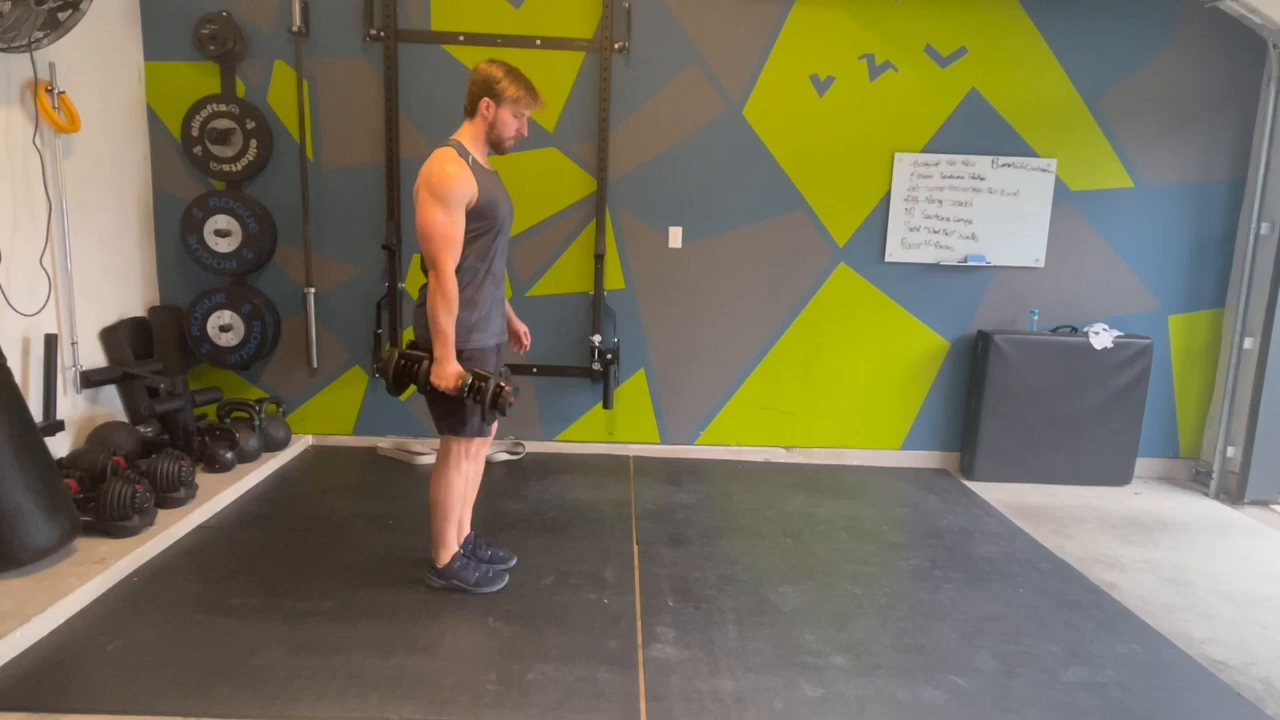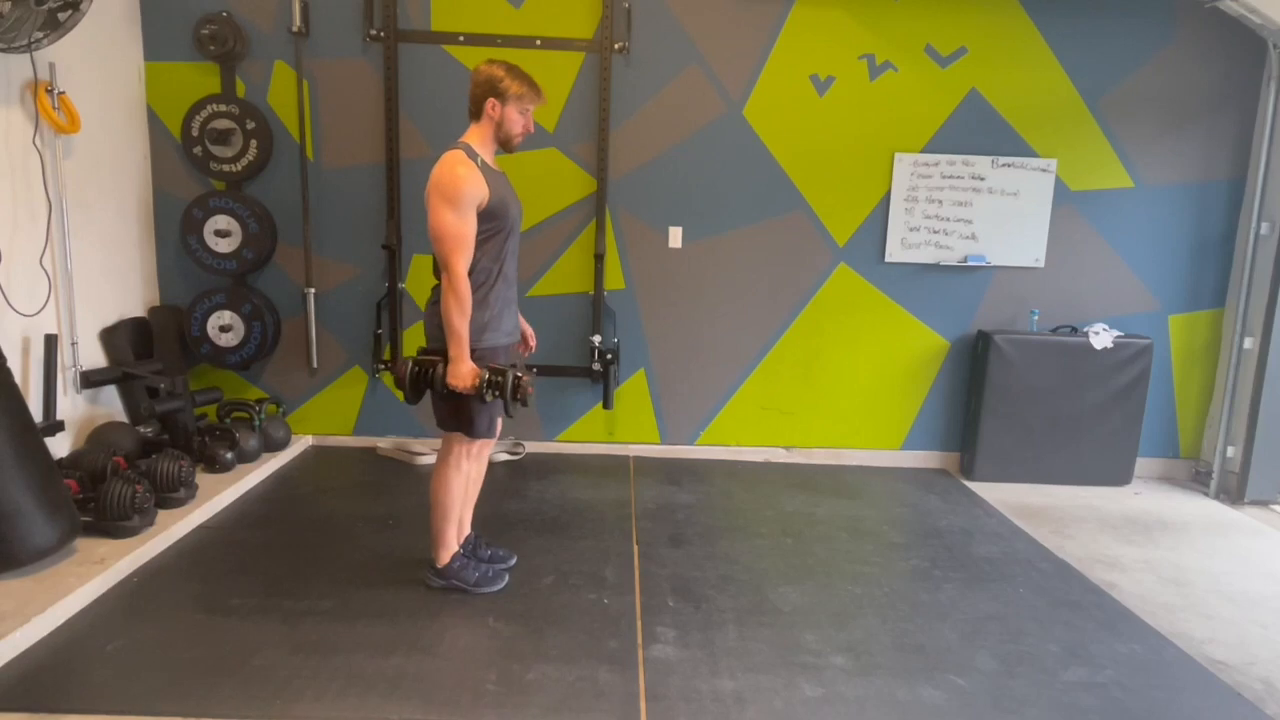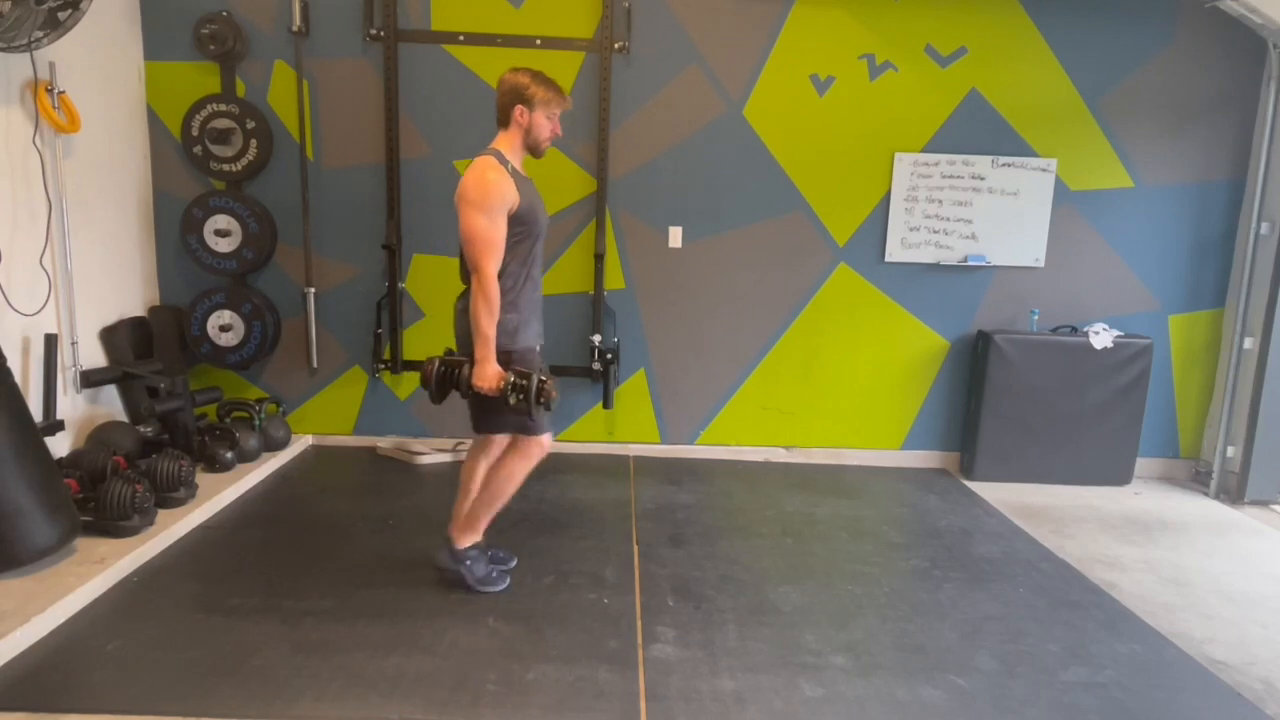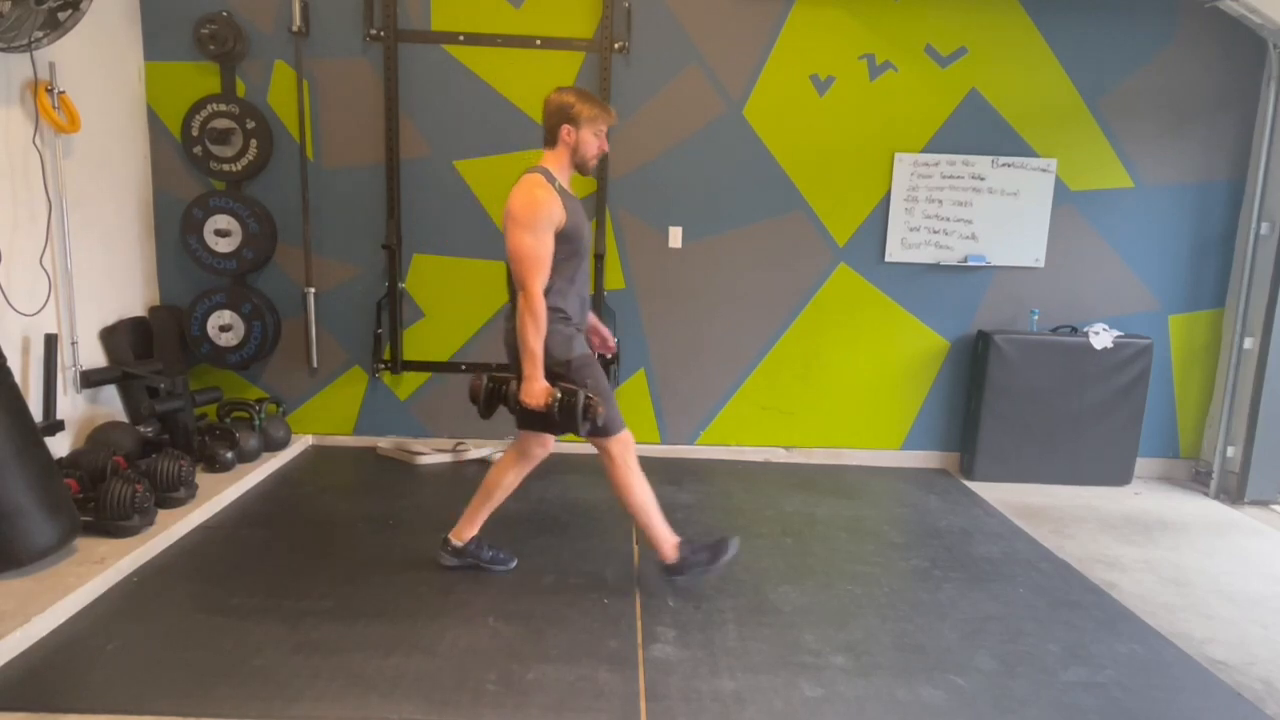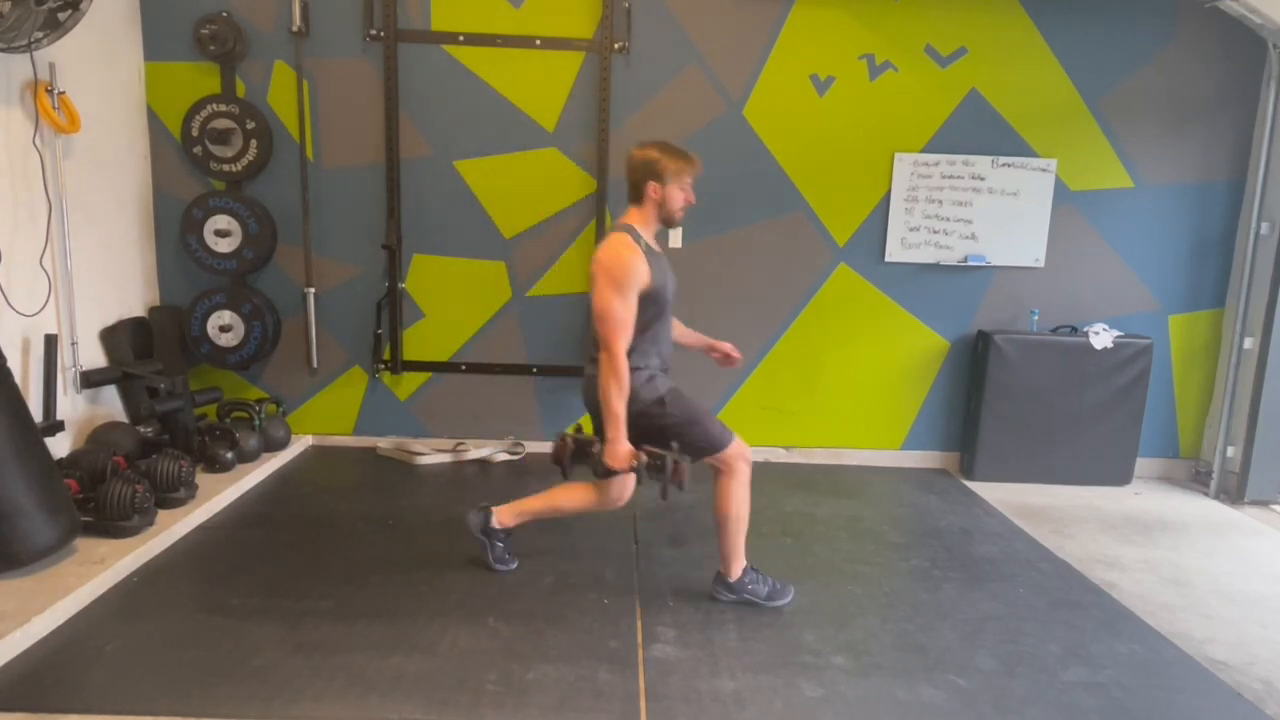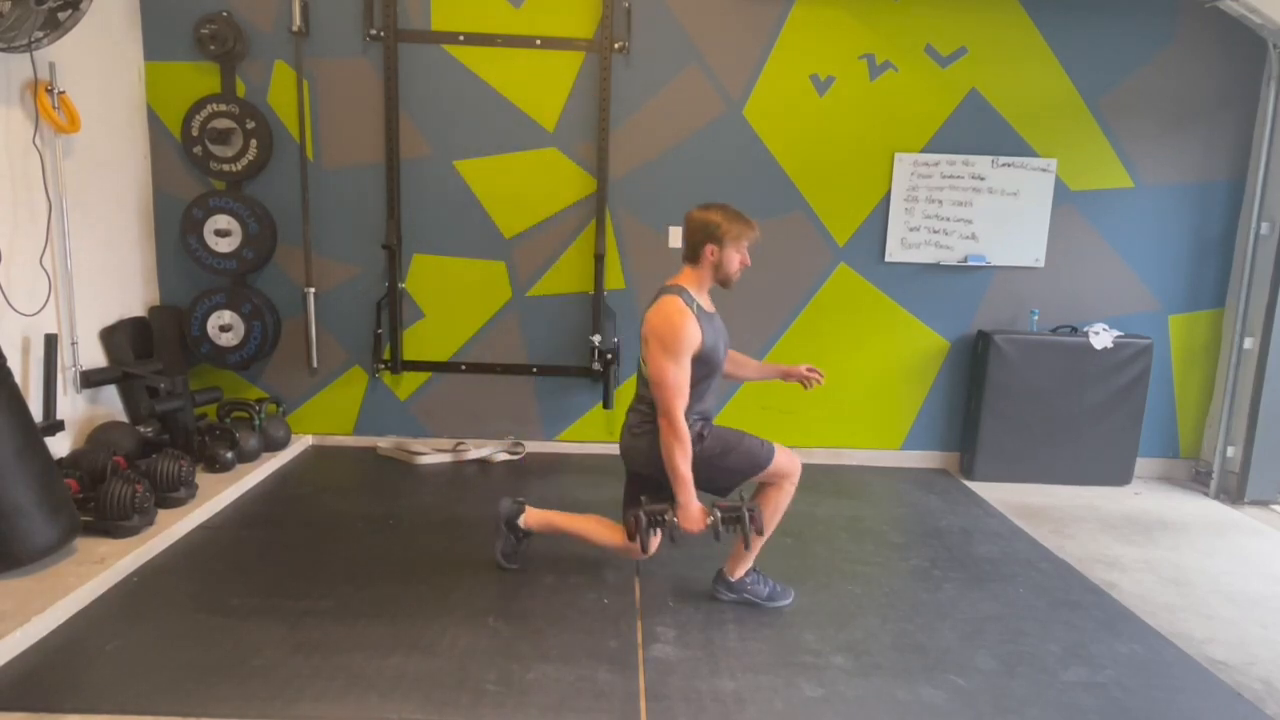
dt=0.3s
person 1, frame 1
left shoulder: (479, 168)
right shoulder: (448, 170)
right elbow: (442, 272)
left wrist: (507, 315)
right wrist: (445, 354)
left hip: (482, 331)
right hip: (459, 336)
left knee: (482, 436)
right knee: (462, 445)
left ankle: (462, 539)
right ankle: (446, 562)
person 1, frame 2
left shoulder: (486, 168)
right shoulder: (459, 172)
right elbow: (455, 273)
left wrist: (515, 319)
right wrist: (459, 356)
left hip: (492, 331)
right hip: (470, 336)
left knee: (484, 438)
right knee: (463, 445)
left ankle: (462, 539)
right ankle: (445, 562)
person 1, frame 3
left shoulder: (511, 174)
right shoulder: (489, 177)
right elbow: (484, 277)
right wrist: (485, 357)
left hip: (513, 330)
right hip: (500, 336)
left knee: (498, 440)
right knee: (532, 443)
left ankle: (462, 539)
right ankle: (464, 543)
person 1, frame 4
left shoulder: (555, 190)
right shoulder: (536, 194)
right elbow: (530, 292)
left wrist: (588, 320)
right wrist: (533, 374)
left hip: (560, 338)
right hip: (552, 346)
left knee: (532, 447)
right knee: (618, 444)
left ankle: (460, 541)
right ankle: (673, 554)
person 1, frame 5
left shoulder: (645, 243)
right shoulder: (623, 255)
right elbow: (614, 353)
left wrist: (705, 341)
right wrist: (616, 435)
left hip: (639, 383)
right hip: (636, 393)
left knee: (612, 493)
right knee: (734, 459)
left ankle: (496, 521)
right ankle: (735, 576)
person 1, frame 6
left shoulder: (695, 297)
right shoulder: (675, 317)
left elbow: (718, 359)
right elbow: (672, 419)
left wrist: (781, 371)
right wrist: (686, 500)
left hip: (651, 440)
right hip: (663, 442)
left knee: (637, 546)
right knee: (787, 469)
left ankle: (523, 519)
right ankle: (737, 576)
